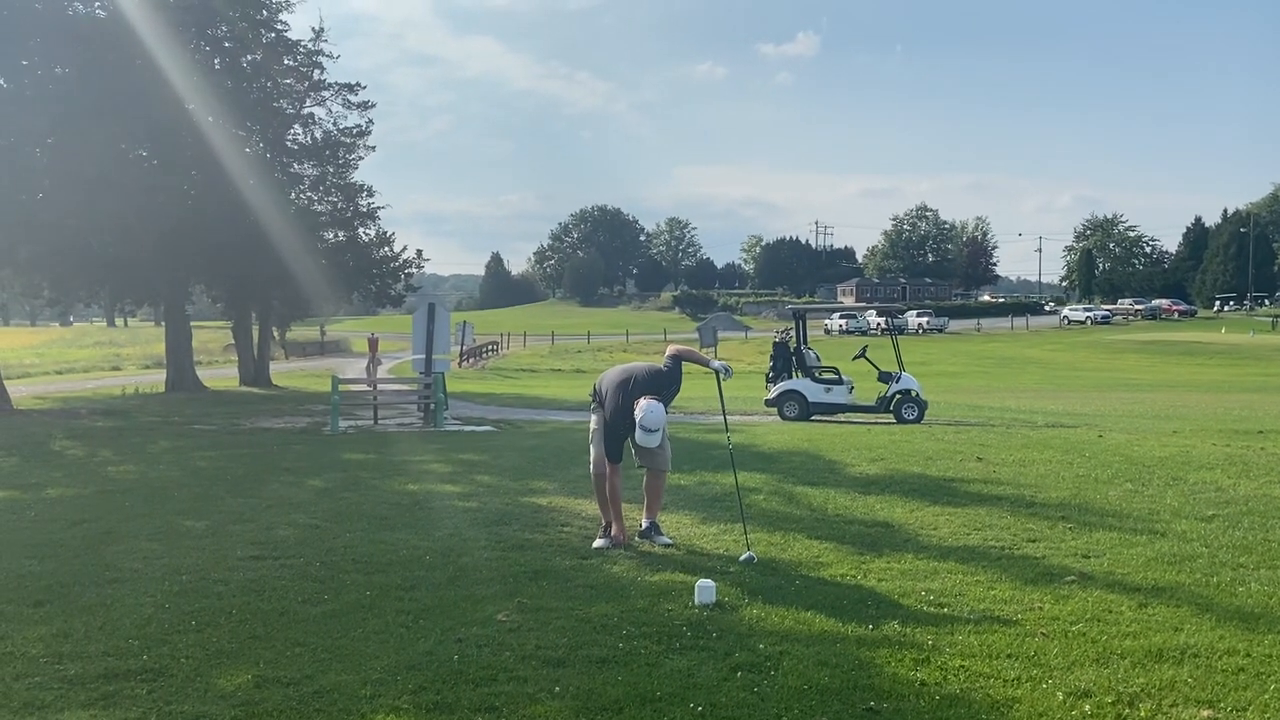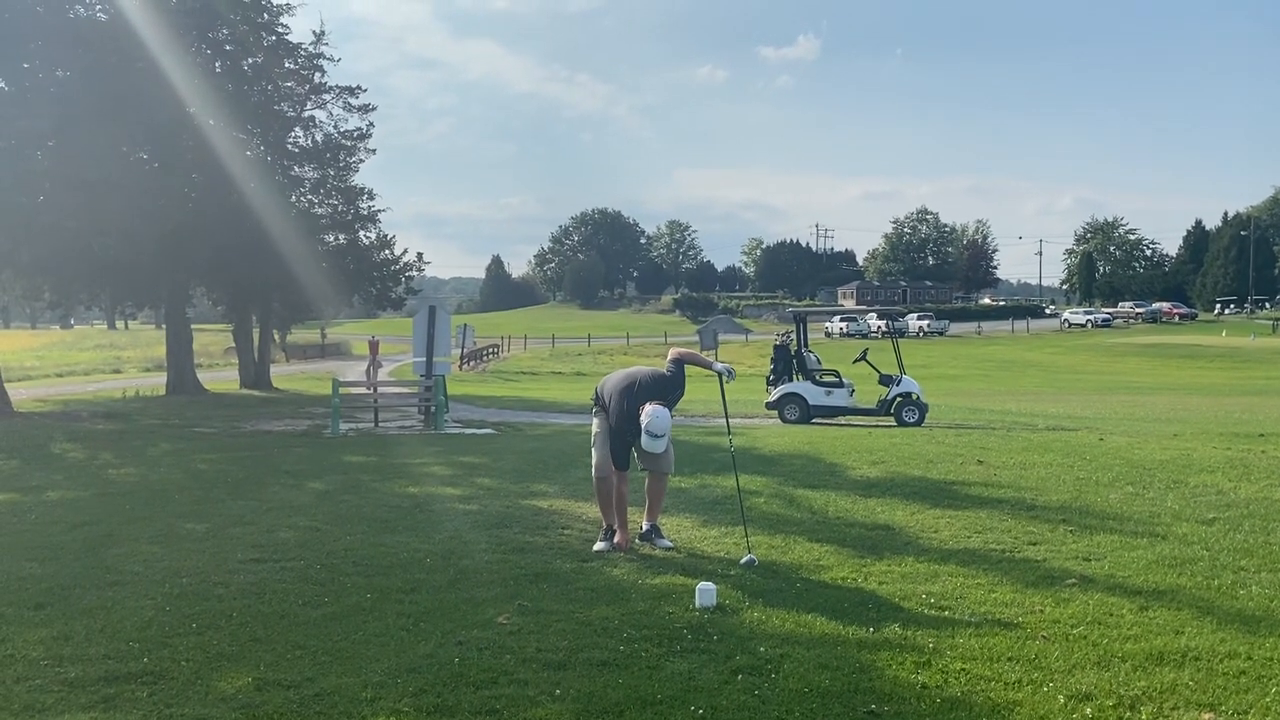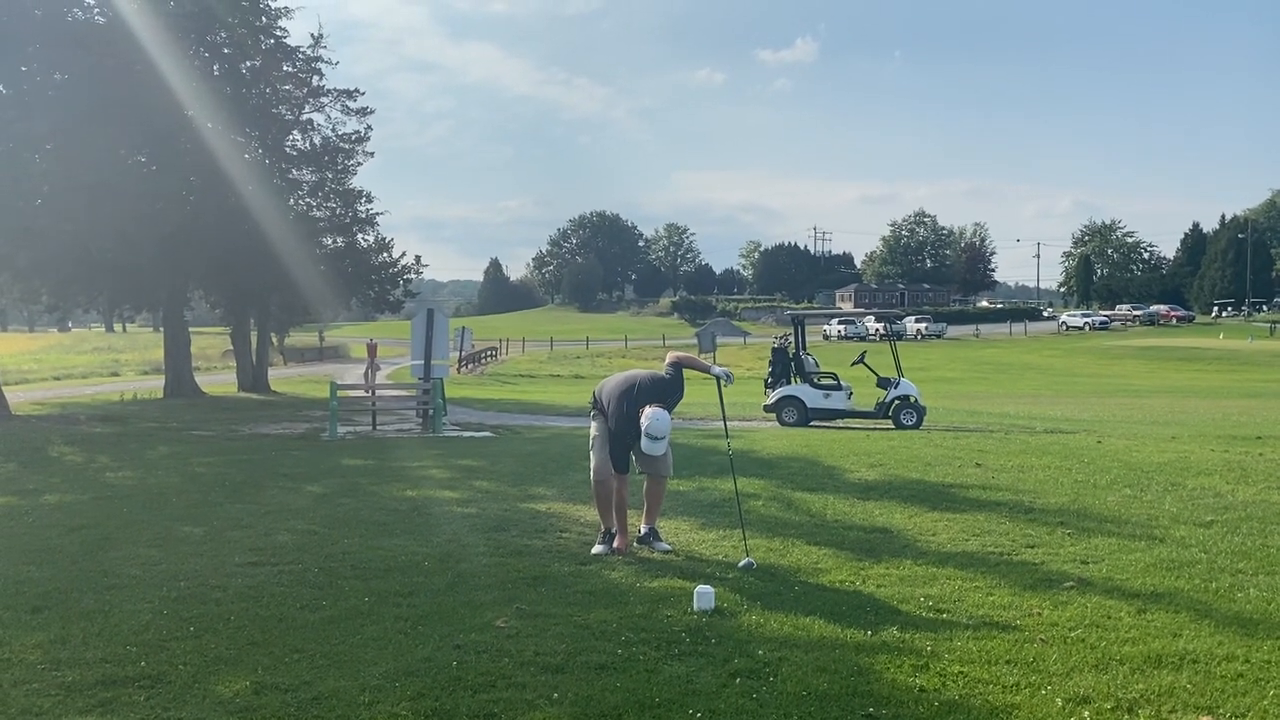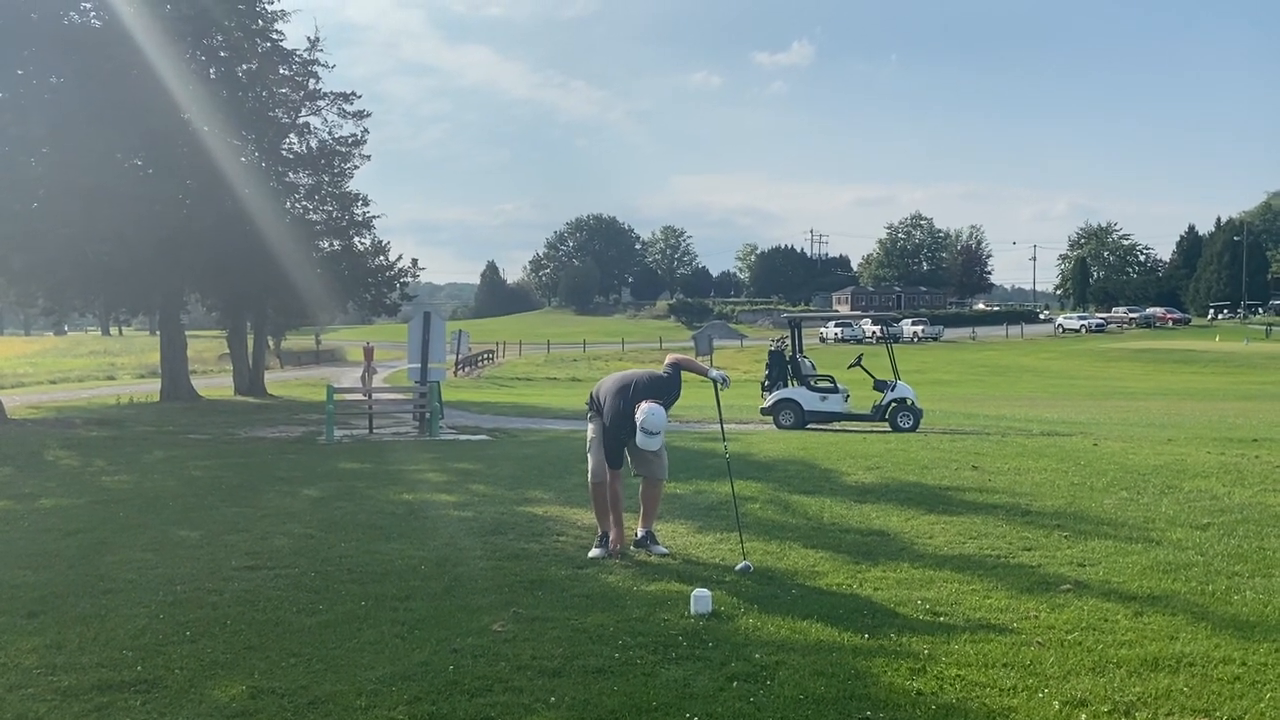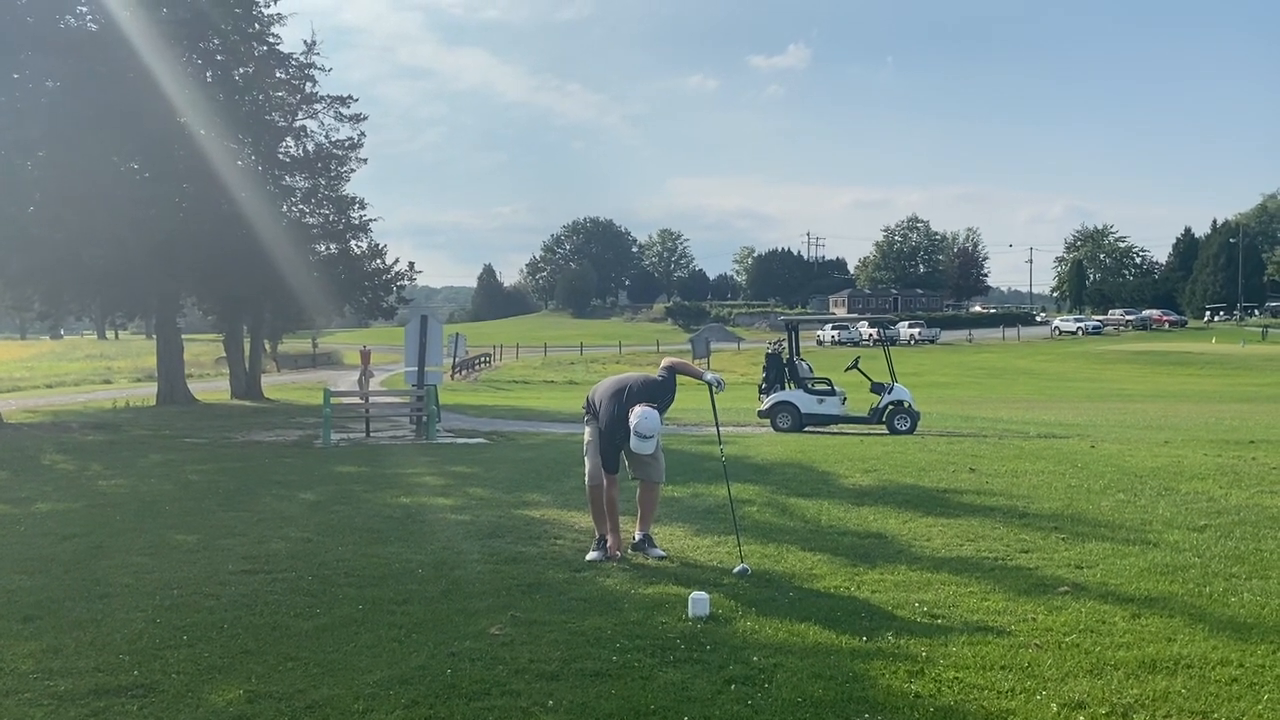
dt=0.5s
person 1, frame 1
left shoulder: (667, 381)
right shoulder: (616, 420)
left elbow: (673, 349)
right elbow: (613, 473)
left wrist: (710, 362)
right wrist: (618, 523)
left hip: (648, 403)
right hip: (605, 403)
left knee: (660, 462)
right knee: (600, 465)
left ankle: (649, 524)
right ankle: (608, 525)
person 1, frame 2
left shoulder: (671, 387)
right shoulder: (622, 426)
left elbow: (675, 352)
right elbow: (621, 481)
left wrist: (713, 365)
right wrist: (623, 530)
left hip: (645, 398)
right hip: (607, 407)
left knee: (662, 465)
right knee: (602, 468)
left ankle: (649, 527)
right ankle: (610, 528)
person 1, frame 3
left shoulder: (670, 390)
right shoulder: (622, 429)
left elbow: (672, 356)
right elbow: (621, 484)
left wrist: (711, 368)
right wrist: (622, 534)
left hip: (641, 401)
right hip: (605, 410)
left knee: (661, 469)
right knee: (601, 472)
left ankle: (647, 530)
right ankle: (608, 531)
person 1, frame 4
left shoulder: (668, 388)
right shoulder: (616, 426)
left elbow: (673, 358)
right elbow: (614, 479)
left wrist: (709, 372)
right wrist: (617, 528)
right hip: (602, 412)
left knee: (656, 472)
right knee: (599, 474)
left ankle: (644, 533)
right ankle: (605, 535)
person 1, frame 5
left shoulder: (662, 391)
right shoulder: (611, 429)
left elbow: (668, 362)
right elbow: (610, 484)
left wrist: (704, 375)
right wrist: (614, 533)
left hip: (643, 420)
right hip: (598, 415)
left knee: (654, 474)
right knee: (596, 477)
left ankle: (642, 536)
right ankle: (602, 538)
